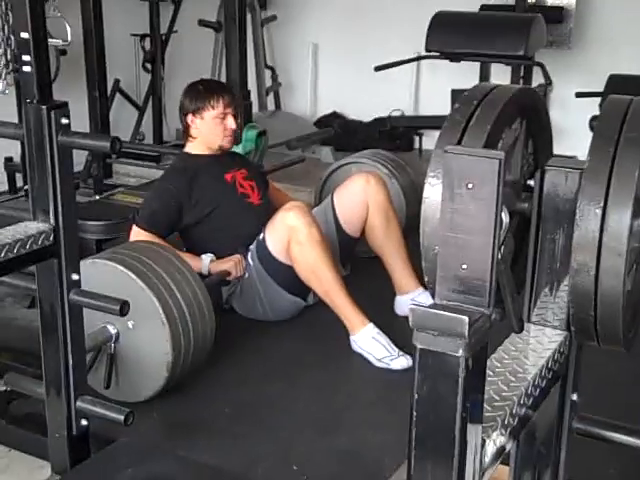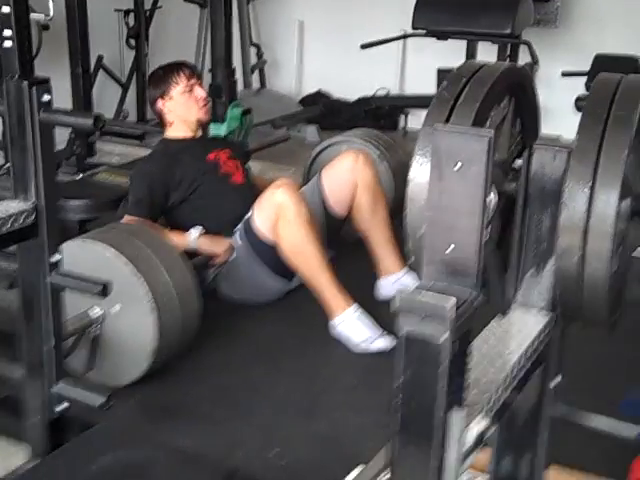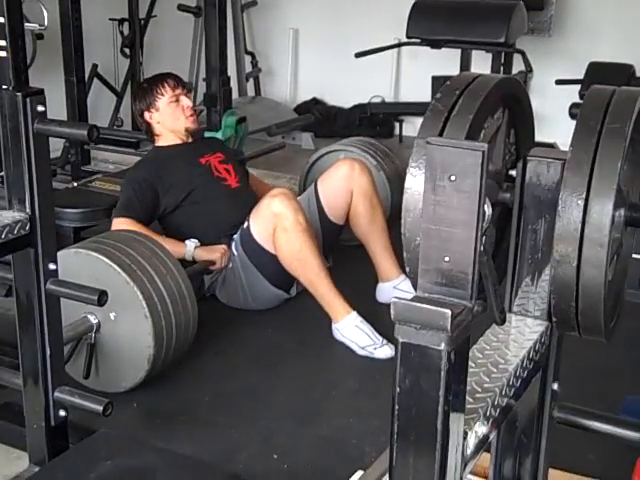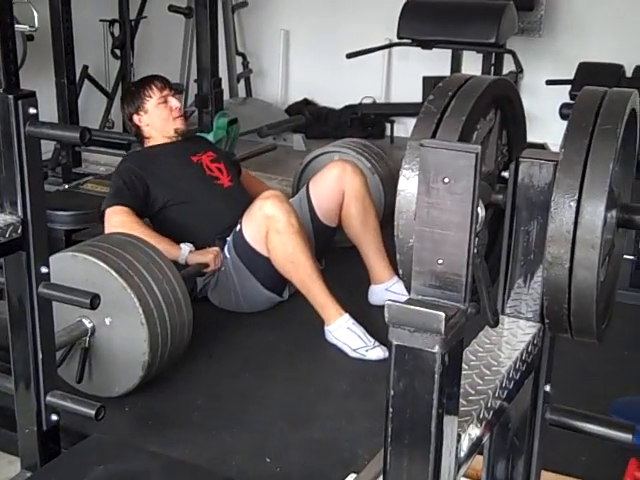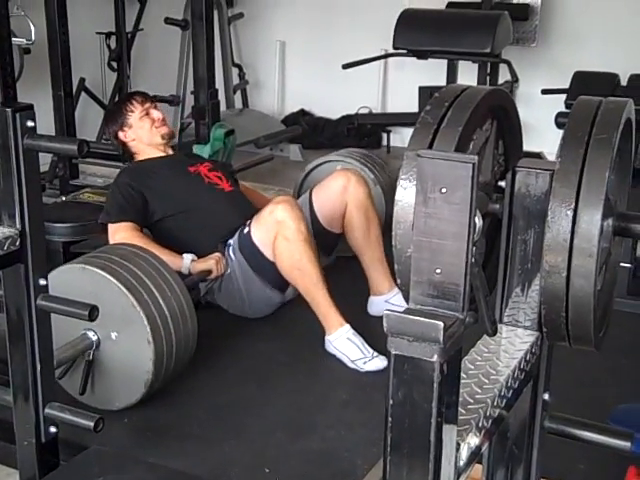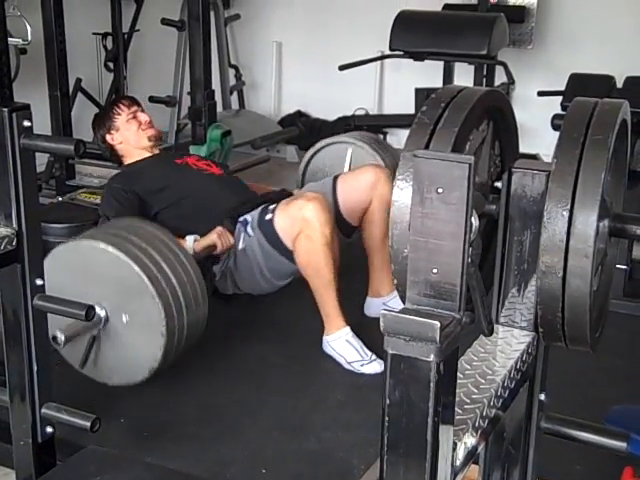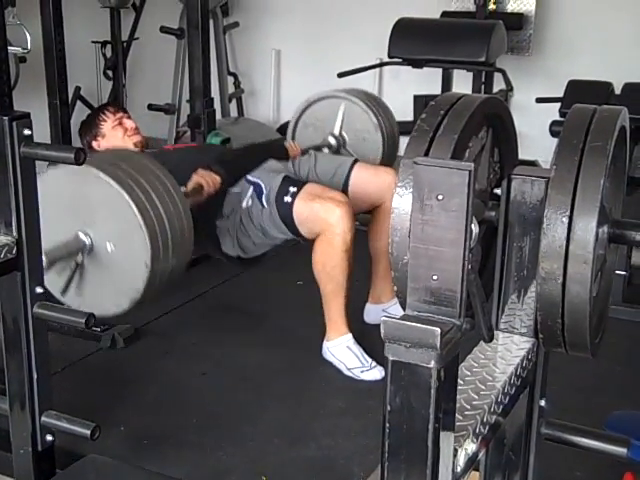
dt=0.4s
person 1, frame 1
left shoulder: (234, 161)
right shoulder: (176, 183)
right elbow: (139, 245)
left wrist: (312, 223)
right wrist: (207, 264)
left hip: (300, 260)
right hip: (251, 282)
left knee: (366, 185)
right knee: (295, 216)
left ankle: (410, 294)
right ankle: (362, 332)
person 1, frame 2
left shoulder: (221, 145)
right shoulder: (156, 167)
left wrist: (300, 206)
right wrist: (196, 240)
left hip: (284, 240)
right hip: (237, 263)
left knee: (354, 164)
right knee: (283, 192)
left ankle: (392, 277)
right ankle: (343, 315)
person 1, frame 3
left shoulder: (213, 146)
right shoulder: (148, 173)
right elbow: (121, 233)
left wrist: (296, 214)
right wrist: (192, 249)
left hip: (283, 245)
right hip: (234, 270)
left knee: (350, 171)
right knee: (279, 203)
left ankle: (392, 282)
right ankle: (345, 320)
person 1, frame 4
left shoulder: (200, 145)
right shoulder: (138, 167)
left elbow: (242, 178)
right elbow: (116, 224)
left wrist: (292, 209)
right wrist: (186, 253)
left hip: (278, 246)
right hip: (227, 271)
left knee: (343, 173)
right knee: (272, 206)
left ankle: (385, 285)
right ankle: (338, 323)
person 1, frame 5
left shoulder: (196, 161)
right shoulder: (132, 181)
left elbow: (241, 192)
right elbow: (122, 239)
left wrist: (297, 222)
right wrist: (189, 263)
left hip: (276, 251)
right hip: (230, 273)
left knee: (347, 182)
right knee: (282, 212)
left ankle: (385, 295)
right ankle: (338, 332)
person 1, frame 6
left shoulder: (184, 157)
right shoulder: (124, 186)
left wrist: (287, 195)
right wrist: (192, 243)
left hip: (267, 219)
right hip: (238, 246)
left knee: (375, 179)
right knee: (311, 209)
left ankle: (383, 297)
right ankle: (336, 334)
person 1, frame 7
left shoulder: (166, 157)
left wrist: (284, 148)
right wrist: (190, 190)
right hip: (242, 198)
left knee: (391, 183)
right knee: (336, 214)
left ankle: (382, 302)
right ankle: (338, 340)
